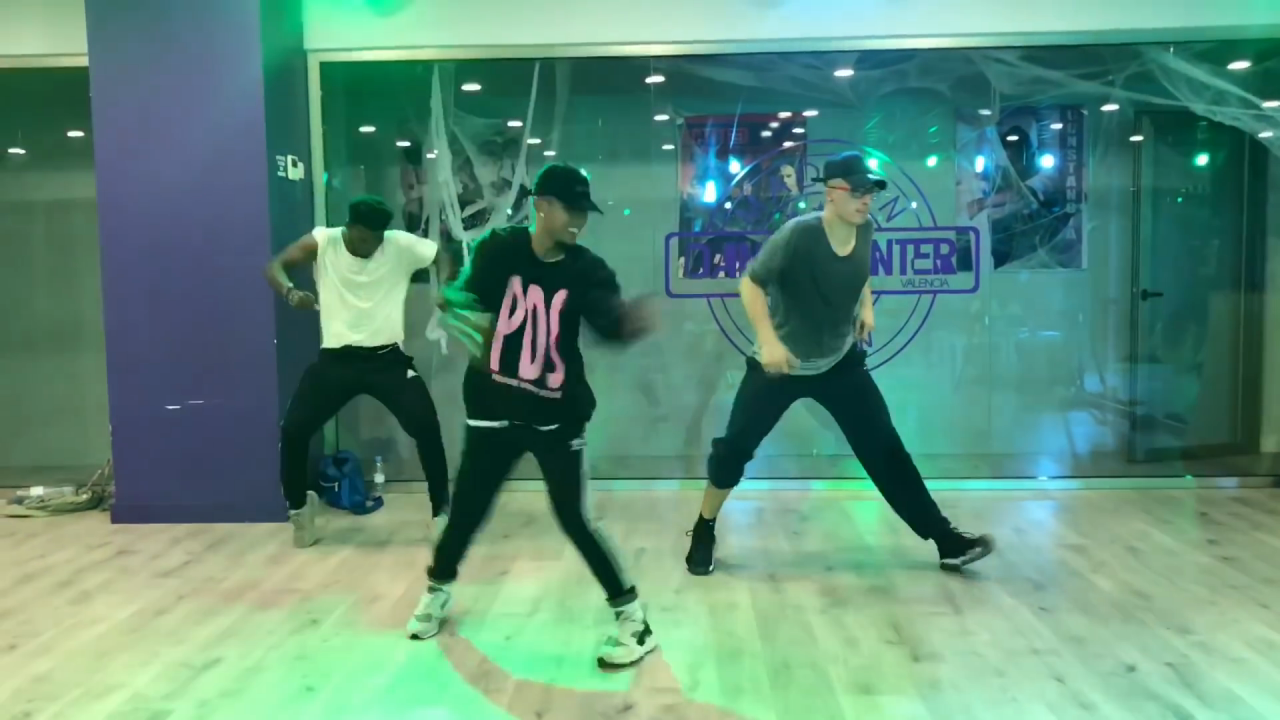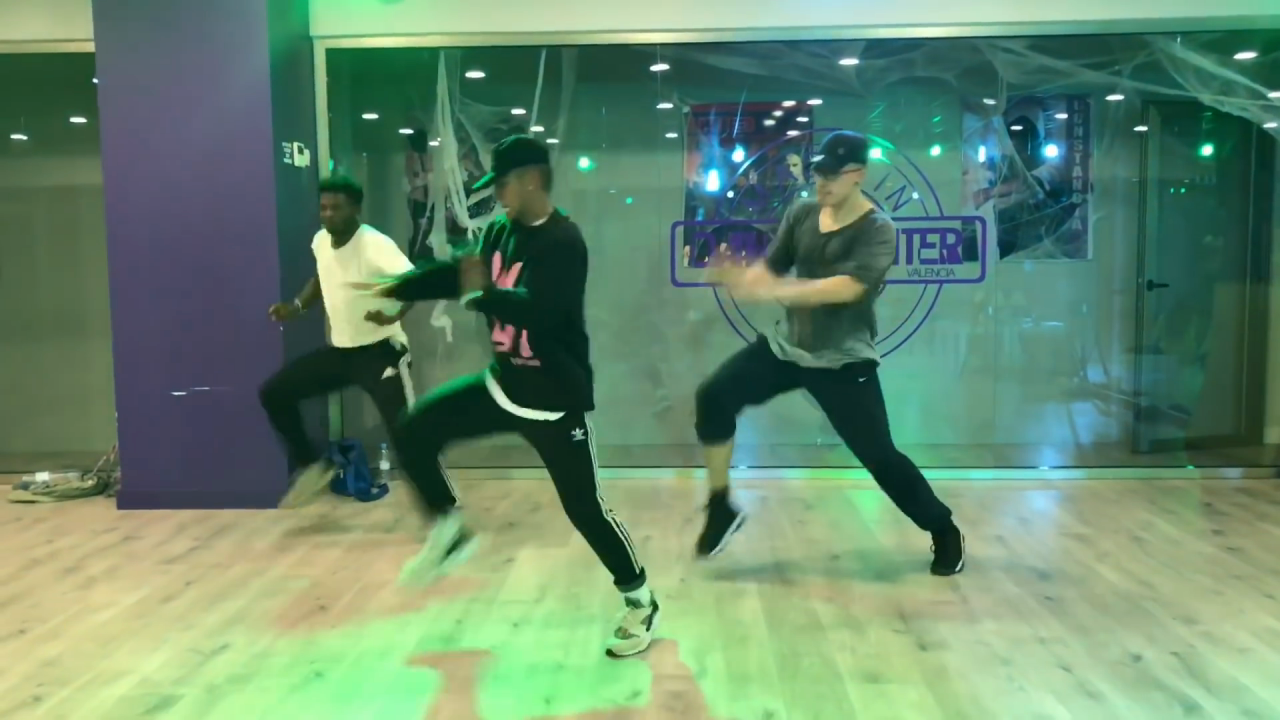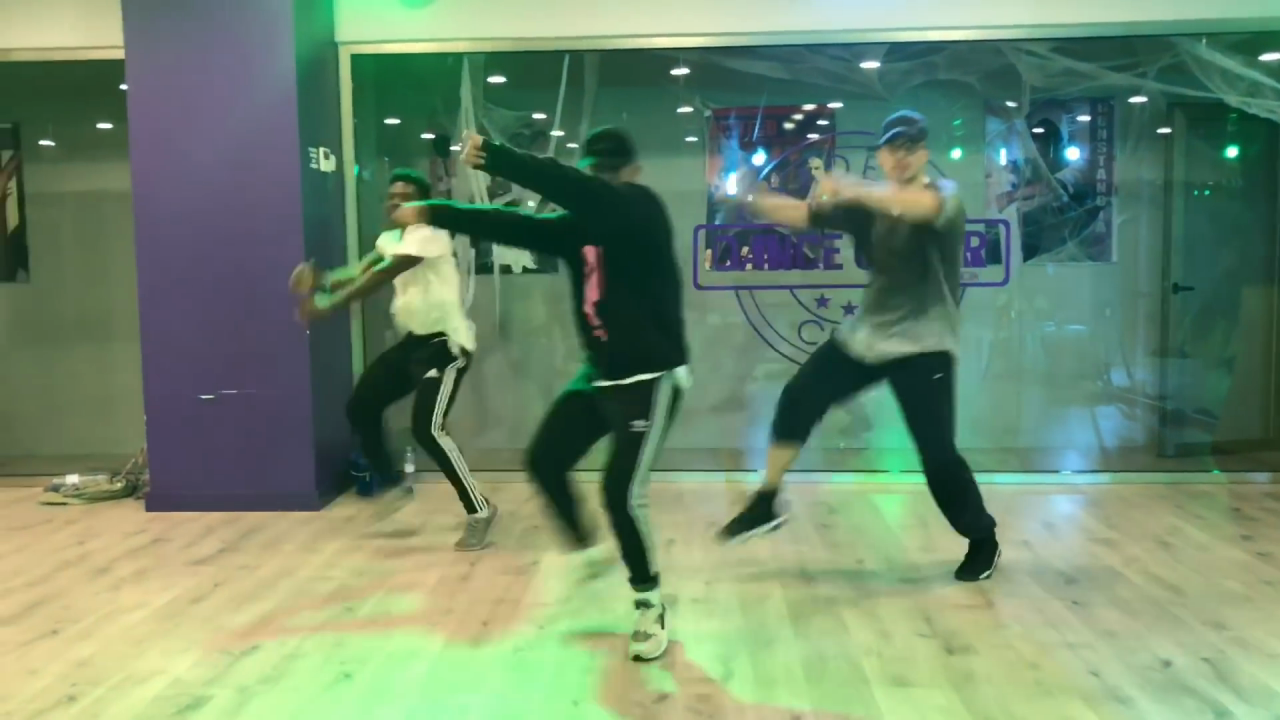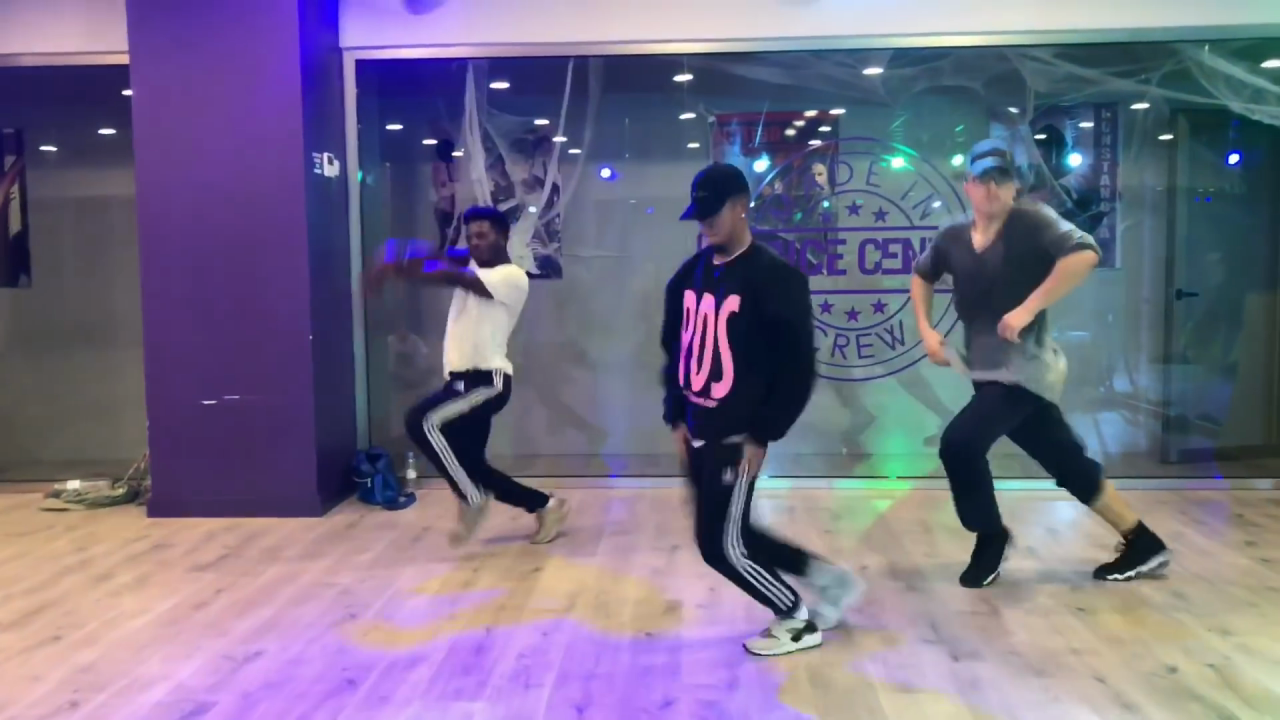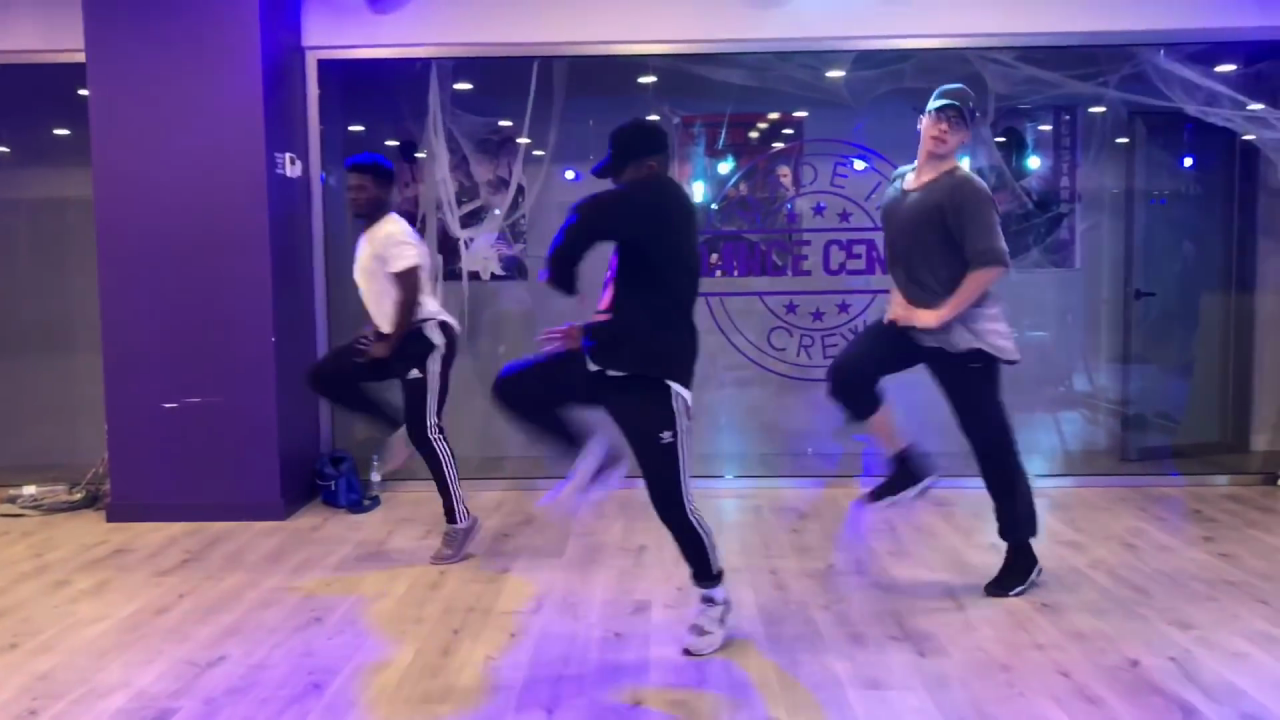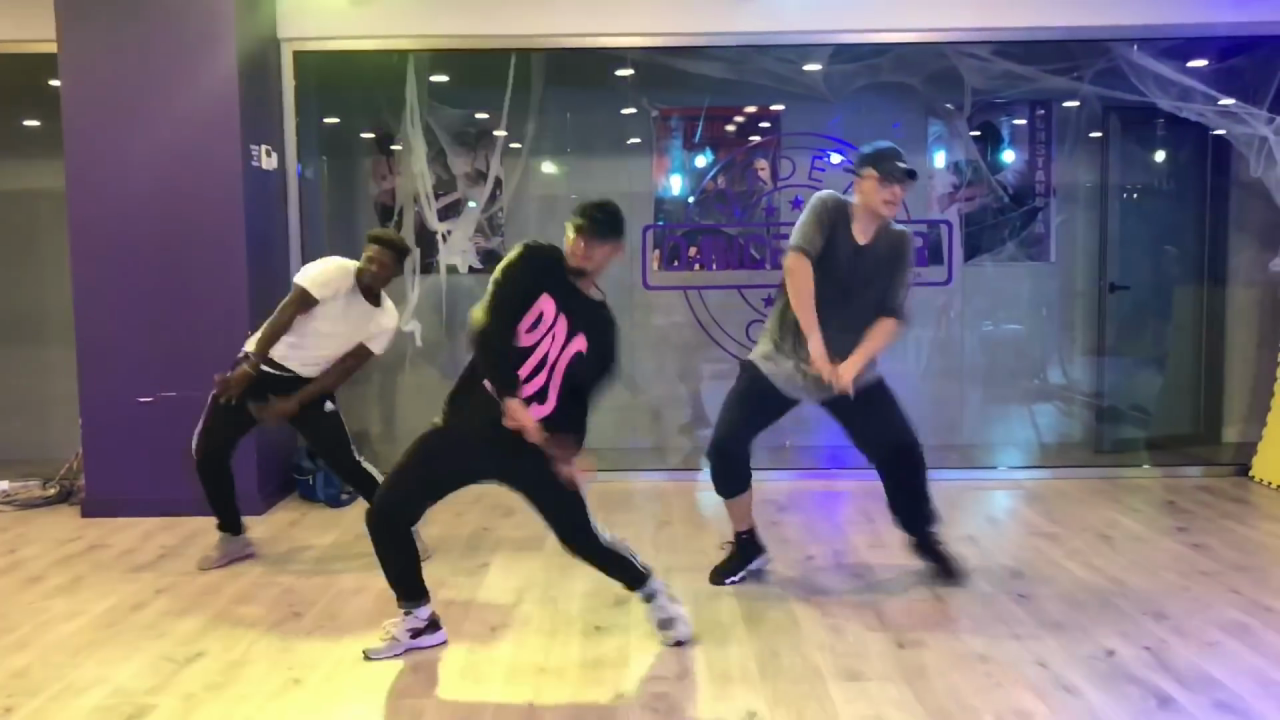
dt=0.4s
person 1, frame 1
left shoulder: (588, 270)
right shoulder: (498, 250)
left elbow: (608, 321)
right elbow: (465, 291)
left wrist: (629, 320)
right wrist: (472, 314)
left hip: (557, 417)
right hip: (493, 412)
left knee: (574, 518)
right knee: (466, 513)
left ankle: (630, 618)
right ankle: (439, 591)
person 1, frame 2
left shoulder: (560, 243)
right shoulder: (504, 232)
left elbow: (542, 314)
right elbow: (461, 273)
left wrist: (484, 295)
right wrist: (394, 288)
left hip: (555, 397)
right hip: (502, 382)
left knee: (586, 508)
right knee: (412, 434)
left ankle: (640, 602)
right ankle: (449, 533)
person 1, frame 3
left shoulder: (640, 209)
right shoulder: (578, 226)
left elbow: (571, 188)
right elbow: (516, 226)
left wrist: (492, 157)
right wrist: (433, 214)
left hip: (650, 377)
right hip: (601, 374)
left knee: (621, 493)
right knee: (544, 462)
left ankle: (650, 606)
right ankle: (588, 552)
person 1, frame 4
left shoulder: (775, 277)
right shoulder: (690, 275)
left elbow: (797, 367)
right elbow: (674, 349)
left wrist: (765, 437)
right wrist: (675, 417)
left hip: (739, 431)
right hip: (700, 425)
left knee: (721, 543)
right knee: (728, 530)
left ankle: (796, 619)
right ankle: (826, 580)
person 1, frame 5
left shoulder: (656, 203)
right shoulder: (663, 210)
left elbow: (590, 215)
left wrist: (561, 274)
right wrist: (587, 329)
left hip: (651, 374)
right hip: (607, 358)
left knee: (671, 502)
right knee: (511, 387)
left ankle: (713, 599)
right ankle: (586, 451)
person 1, frame 6
left shoulder: (600, 326)
right shoulder: (534, 264)
left elbow: (576, 398)
right elbow: (491, 326)
left wrist: (569, 449)
right wrist: (510, 399)
left hip: (534, 442)
right hip: (468, 424)
left knee: (583, 540)
right knee: (386, 515)
left ankle: (654, 593)
right ankle: (419, 620)
person 2, frame 1
left shoulder: (863, 232)
right shoulder: (800, 233)
right elbow: (752, 282)
left wrist: (866, 305)
right wrist: (768, 342)
left hip: (840, 358)
right hip: (784, 361)
left knee: (883, 445)
right knee: (735, 444)
left ankle: (943, 537)
right ankle: (704, 531)
person 2, frame 2
left shoulder: (877, 231)
right shoulder: (802, 213)
left elbow: (848, 289)
right elbow: (772, 264)
left wrist: (768, 291)
right wrist: (751, 276)
left hip: (844, 360)
right hip: (785, 347)
left knee: (878, 455)
right knee: (713, 398)
left ankle: (944, 530)
right ankle: (720, 507)
person 2, frame 3
left shoulder: (940, 195)
right shoulder: (861, 204)
left elbow: (925, 210)
right elbow: (805, 217)
left wrist: (854, 191)
right wrist: (762, 202)
left hip: (924, 346)
right hip: (868, 332)
left knee: (938, 453)
right knee: (798, 398)
left ankle: (983, 537)
right ankle: (767, 501)
person 2, frame 4
left shoulder: (1030, 221)
right shoulder: (953, 238)
left elbow: (1084, 253)
right elbow: (922, 276)
left wrist: (1028, 308)
right wrist: (926, 328)
left hip: (1022, 370)
right hip: (989, 368)
left knee: (958, 444)
right knee: (1067, 465)
left ankle: (990, 541)
right ankle: (1142, 545)
person 2, frame 5
left shoulder: (966, 189)
right shoulder: (900, 182)
left elbow: (991, 263)
left wrist: (941, 313)
right wrist: (899, 299)
left hip: (963, 329)
right hip: (910, 319)
left knee: (990, 440)
right knee: (845, 376)
left ankle: (1021, 553)
right ankle: (907, 464)
person 2, frame 6
left shoulder: (899, 243)
right shoulder: (827, 209)
left elbow: (891, 316)
right elbow: (797, 259)
left wrist: (854, 364)
right wrist: (814, 341)
left hip: (849, 370)
right hip: (782, 358)
left knee: (900, 452)
right knee: (726, 446)
left ankle: (925, 539)
right ankle: (746, 546)
person 3, frame 1
left shoulder: (401, 244)
right shoulder: (323, 241)
right elbow: (275, 265)
right wrist: (290, 291)
left hip: (386, 357)
right hip: (337, 358)
left knee: (426, 428)
right knee: (293, 430)
left ankle: (442, 514)
right ankle: (299, 507)
person 3, frame 2
left shoulder: (375, 244)
right shoulder: (321, 241)
left wrist: (395, 314)
right wrist: (297, 304)
left hip: (380, 349)
right hip: (341, 350)
right knee: (274, 393)
right ankle: (313, 466)
person 3, frame 3
left shoulder: (429, 232)
right shoulder: (392, 238)
left elbow: (387, 274)
right elbow: (361, 271)
left wrist: (330, 305)
right wrist: (320, 282)
left hip: (445, 343)
right hip: (414, 342)
left knee: (427, 429)
right knee: (360, 407)
left ankle: (480, 512)
right ankle: (389, 480)
person 3, frame 4
left shoulder: (512, 277)
right shoulder: (470, 263)
left elbow: (453, 277)
right elbow: (438, 263)
left wrist: (403, 271)
right wrist: (398, 265)
left hip: (487, 378)
right hip: (461, 378)
left knee: (422, 422)
right knee: (471, 466)
left ankle: (471, 498)
right ankle: (545, 507)
person 3, frame 5
left shoulder: (394, 234)
right shoulder: (368, 235)
left elbow: (410, 295)
left wrist: (389, 344)
right wrist: (376, 337)
left hip: (425, 336)
right hip: (389, 338)
left knee: (423, 429)
right knee: (323, 375)
left ankle: (459, 523)
right ankle: (396, 428)
person 3, frame 6
left shoulder: (385, 317)
right shoulder: (332, 271)
left elbow: (343, 369)
right elbow: (284, 316)
left wrist: (295, 402)
right wrist: (248, 367)
left hip: (311, 385)
right hip: (263, 370)
left knee: (346, 462)
right knee: (208, 451)
right ankle: (233, 537)
